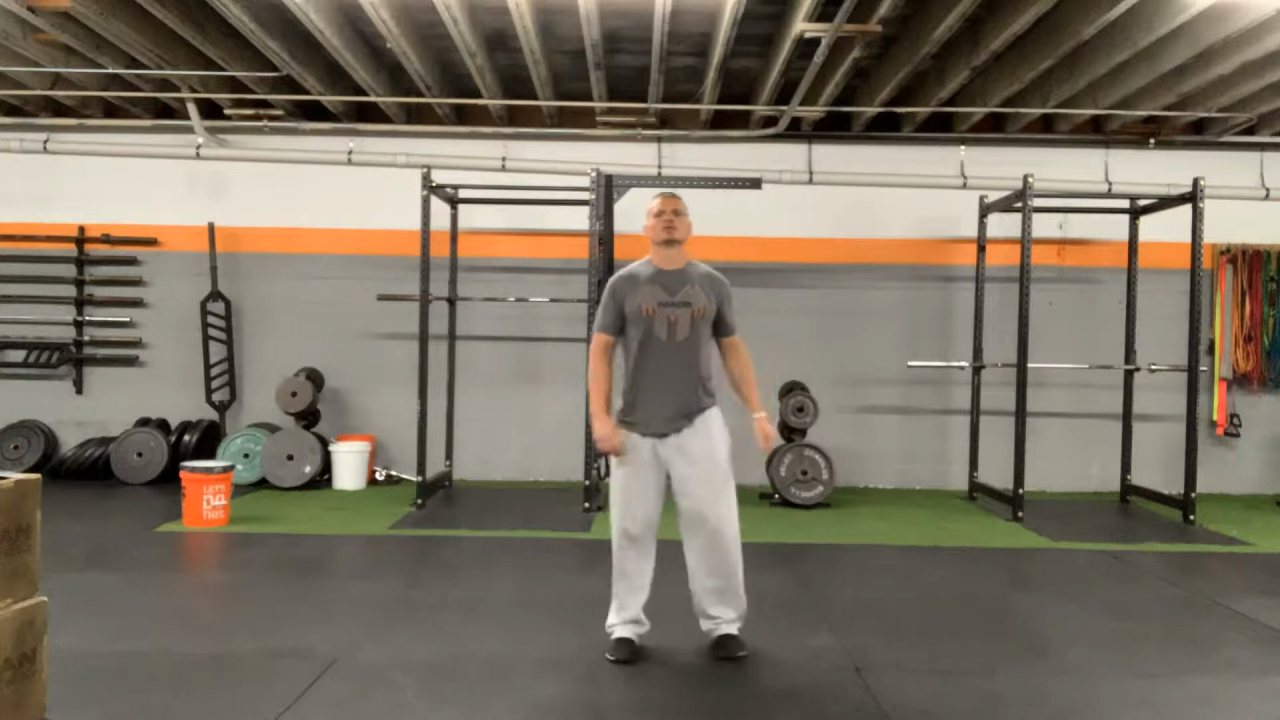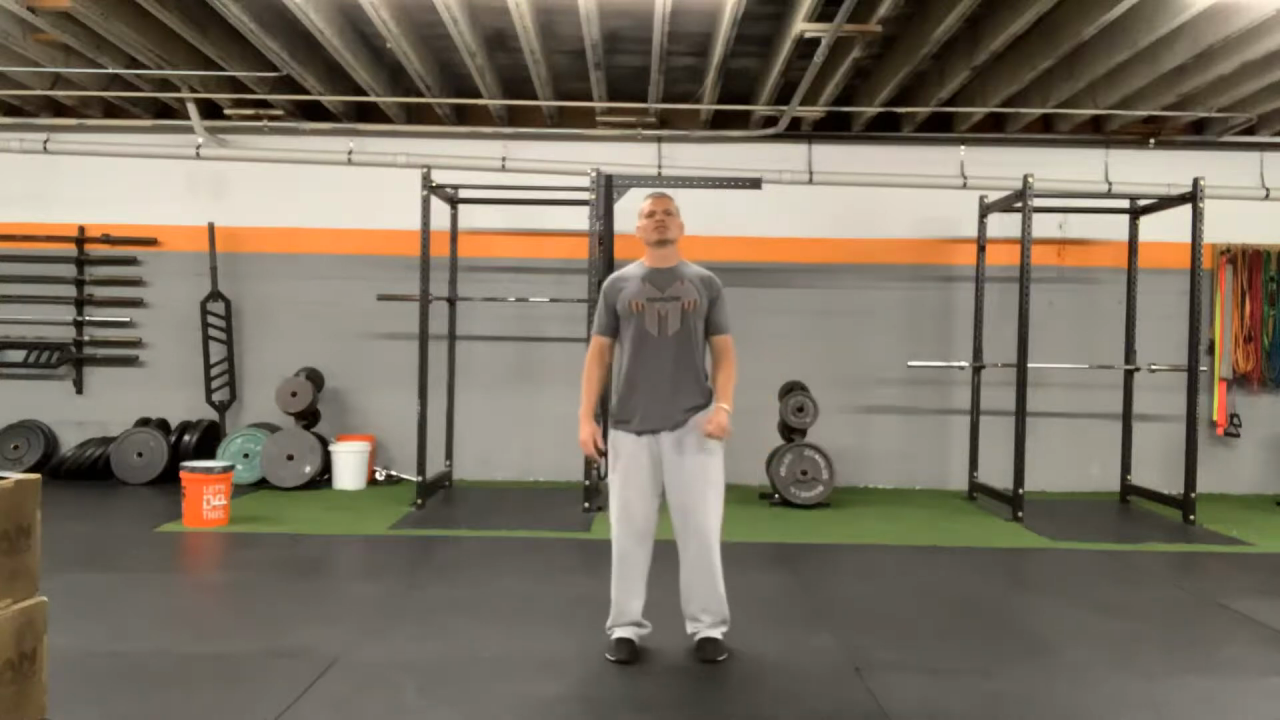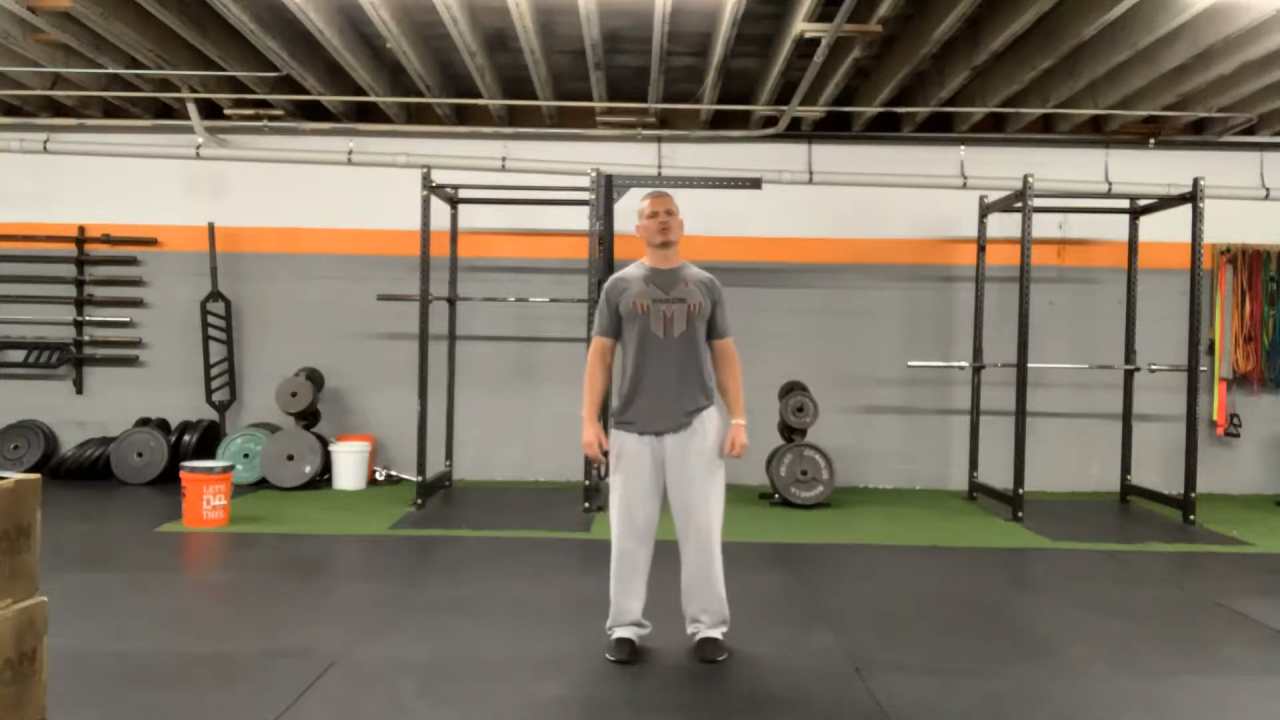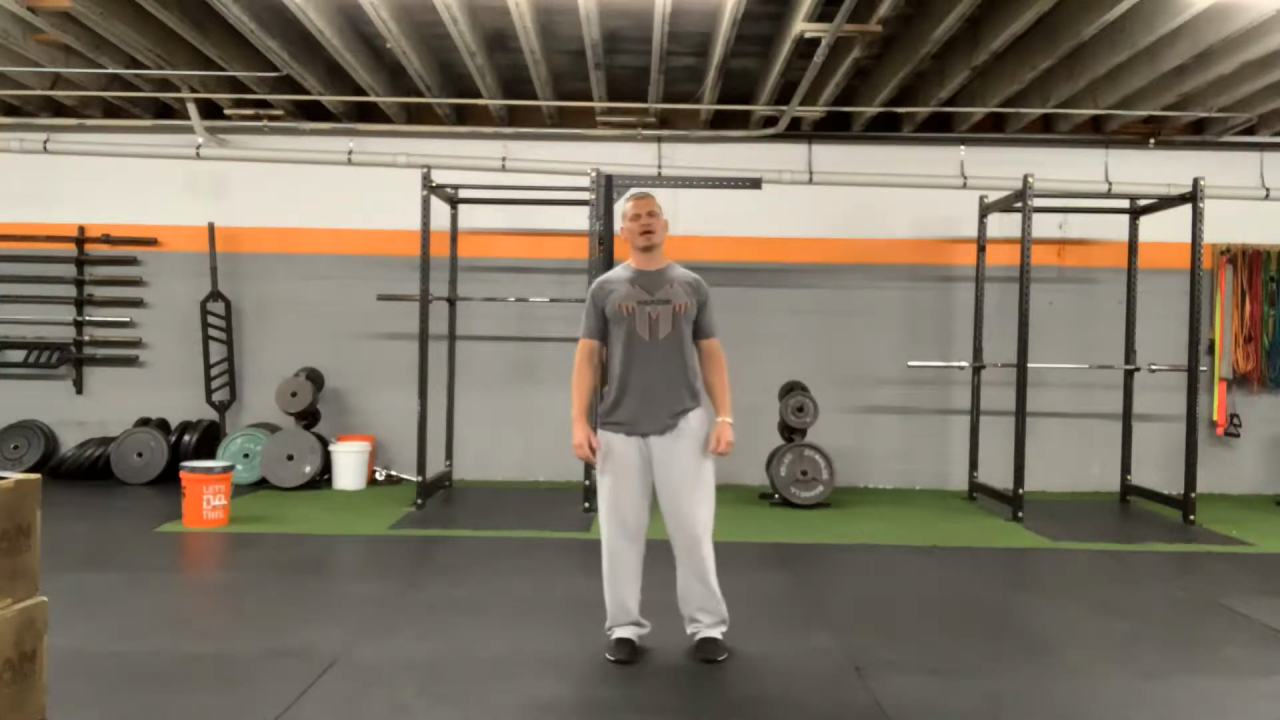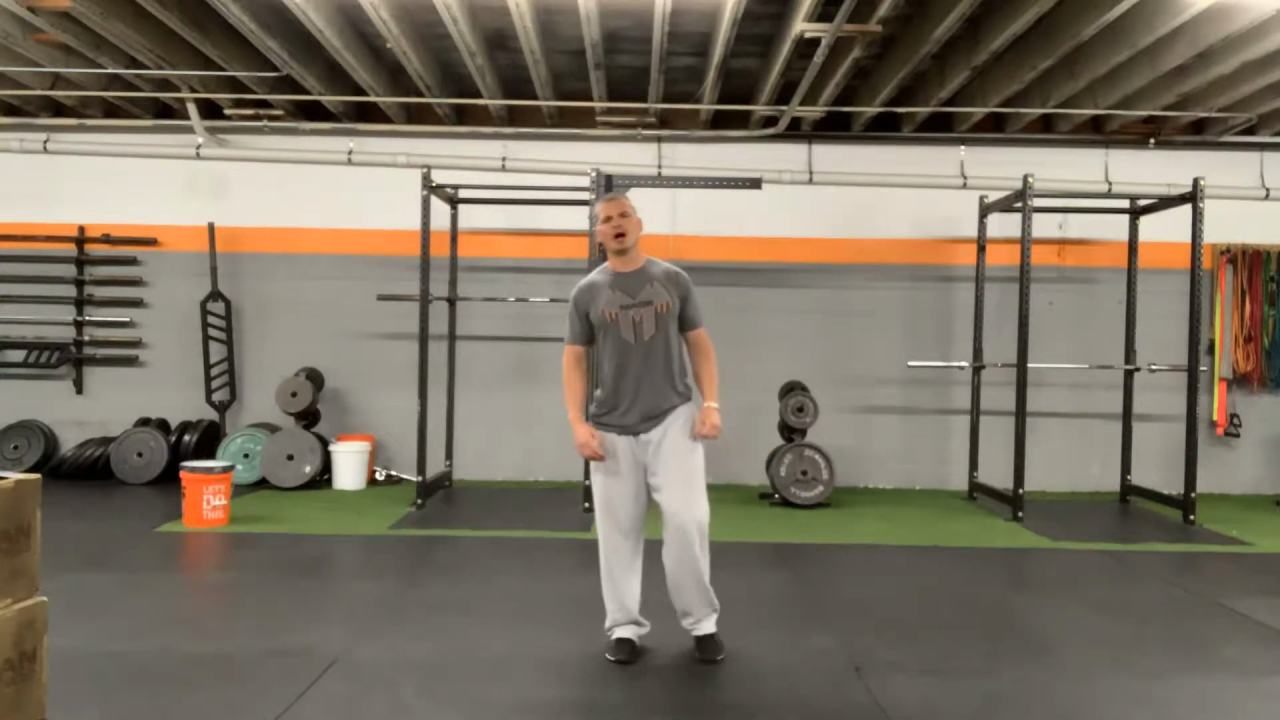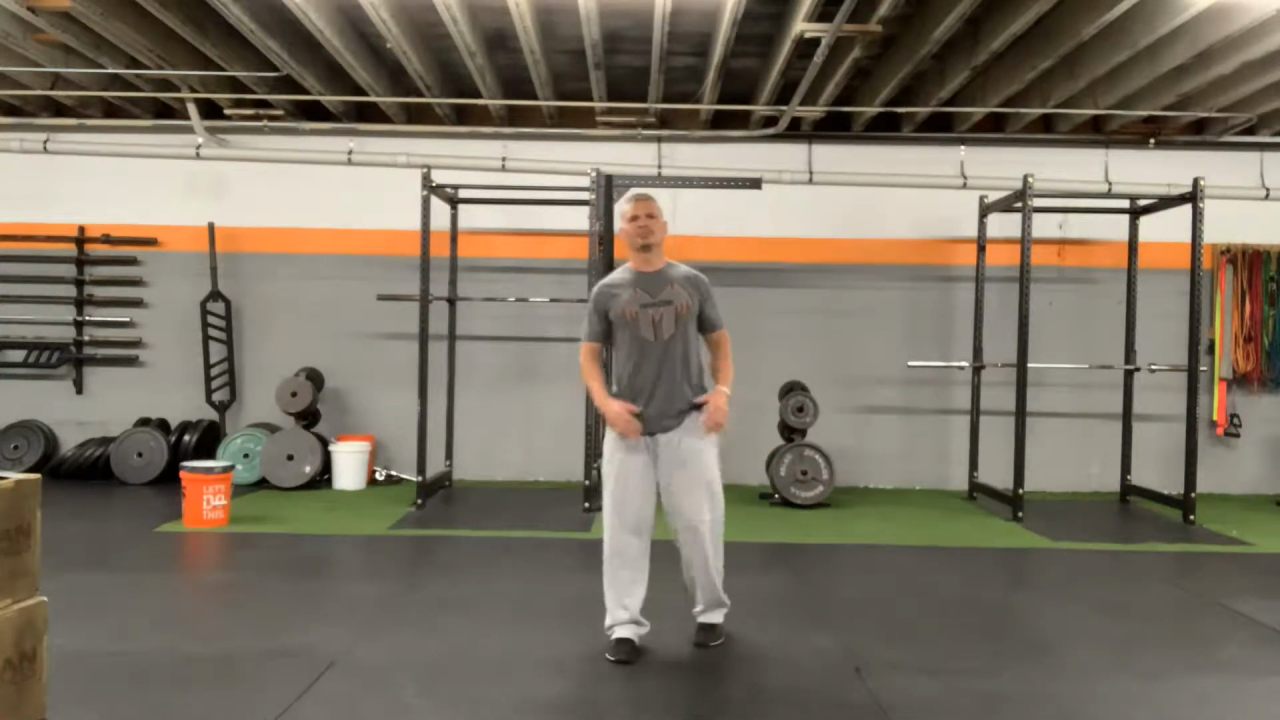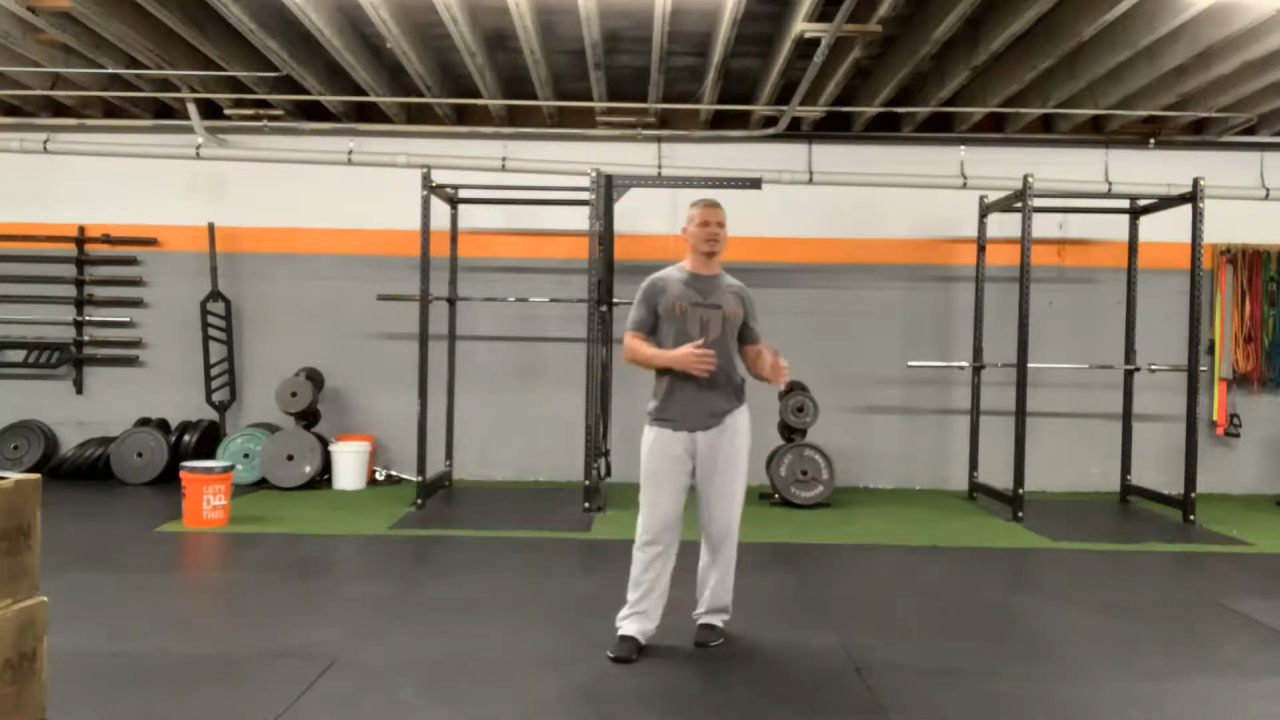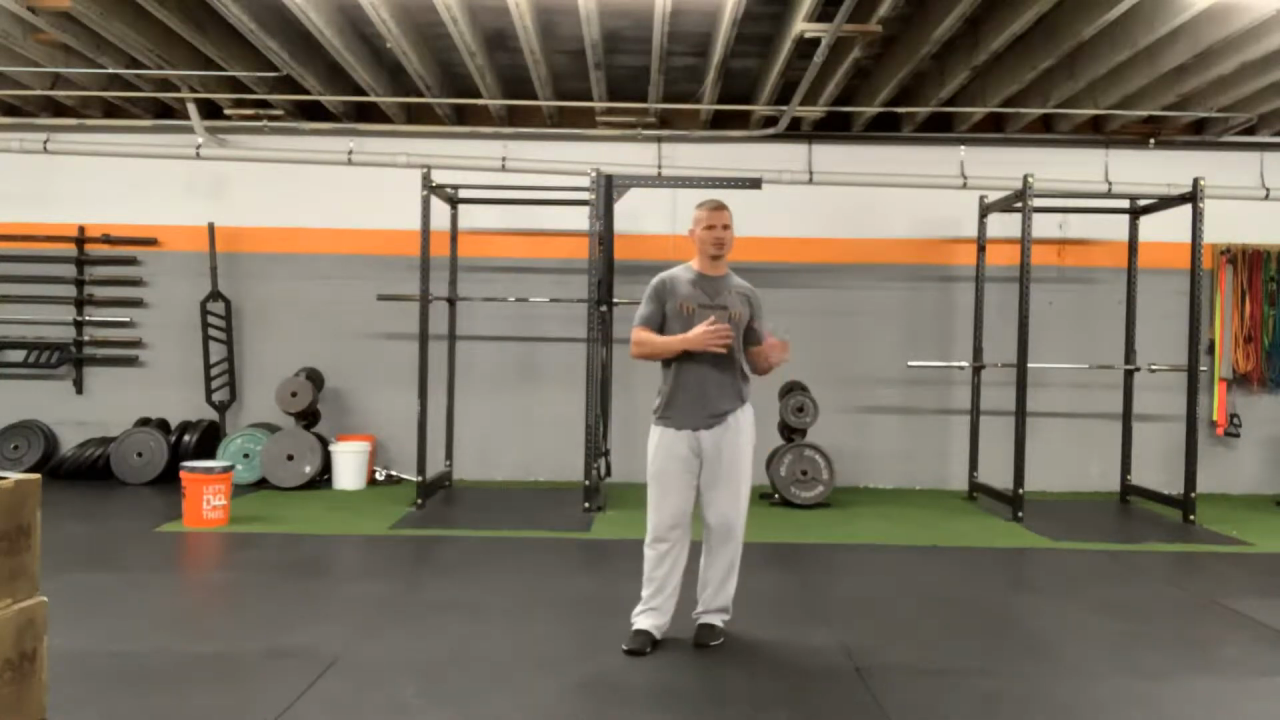
dt=0.5s
person 1, frame 1
left shoulder: (712, 283)
right shoulder: (624, 283)
left elbow: (733, 351)
right elbow: (601, 350)
left wrist: (759, 411)
right wrist: (599, 415)
left hip: (699, 424)
right hip: (636, 428)
left knee: (716, 525)
right knee: (632, 530)
left ankle: (723, 623)
right ankle: (626, 625)
person 1, frame 2
left shoulder: (705, 283)
right shoulder: (618, 284)
left elbow: (724, 352)
right elbow: (599, 353)
left wrist: (722, 406)
right wrist: (587, 418)
left hip: (693, 425)
right hip: (630, 428)
left knee: (700, 531)
right knee: (630, 531)
left ankle: (708, 626)
right ankle: (625, 627)
person 1, frame 3
left shoulder: (706, 285)
right shoulder: (619, 285)
left elbow: (724, 355)
right elbow: (599, 355)
left wrist: (738, 419)
right wrist: (590, 421)
left hip: (697, 425)
right hip: (633, 428)
left knee: (701, 530)
right knee: (630, 531)
left ankle: (707, 626)
right ankle: (625, 626)
person 1, frame 4
left shoulder: (692, 285)
right shoulder: (605, 287)
left elbow: (711, 355)
right elbow: (587, 357)
left wrist: (724, 417)
right wrist: (579, 421)
left hip: (684, 425)
right hip: (620, 429)
left knee: (692, 531)
right knee: (621, 531)
left ankle: (707, 625)
right ankle: (624, 626)
person 1, frame 5
left shoulder: (674, 280)
right shoulder: (587, 292)
left elbow: (699, 344)
right elbow: (574, 359)
left wrist: (710, 403)
right wrist: (578, 422)
left hip: (673, 418)
right hip: (613, 428)
left knee: (687, 518)
right knee: (618, 529)
left ankle: (701, 621)
right ankle: (624, 625)
person 1, frame 6
left shoulder: (693, 283)
right shoulder: (607, 290)
left elbow: (719, 342)
right elbow: (589, 354)
left wrist: (722, 390)
right wrist: (605, 401)
left hip: (689, 423)
right hip: (630, 427)
left knee: (699, 525)
right knee: (624, 529)
left ankle: (711, 612)
right ankle: (624, 625)
person 1, frame 7
left shoulder: (739, 293)
right shoulder: (657, 285)
left elbow: (753, 354)
right elbow: (631, 347)
left wrist: (770, 369)
right wrist: (674, 358)
left hip: (726, 422)
right hip: (667, 423)
left knee: (721, 525)
right knee: (656, 526)
left ankle: (713, 613)
right ankle: (635, 624)
person 1, frame 8
left shoulder: (746, 294)
right shoulder: (666, 284)
left elbow: (756, 360)
right elbow: (639, 344)
left wrist: (771, 357)
right wrist: (688, 340)
left hip: (730, 421)
right hip: (674, 422)
left knee: (725, 523)
right knee: (666, 525)
left ankle: (712, 613)
right ankle: (650, 619)
